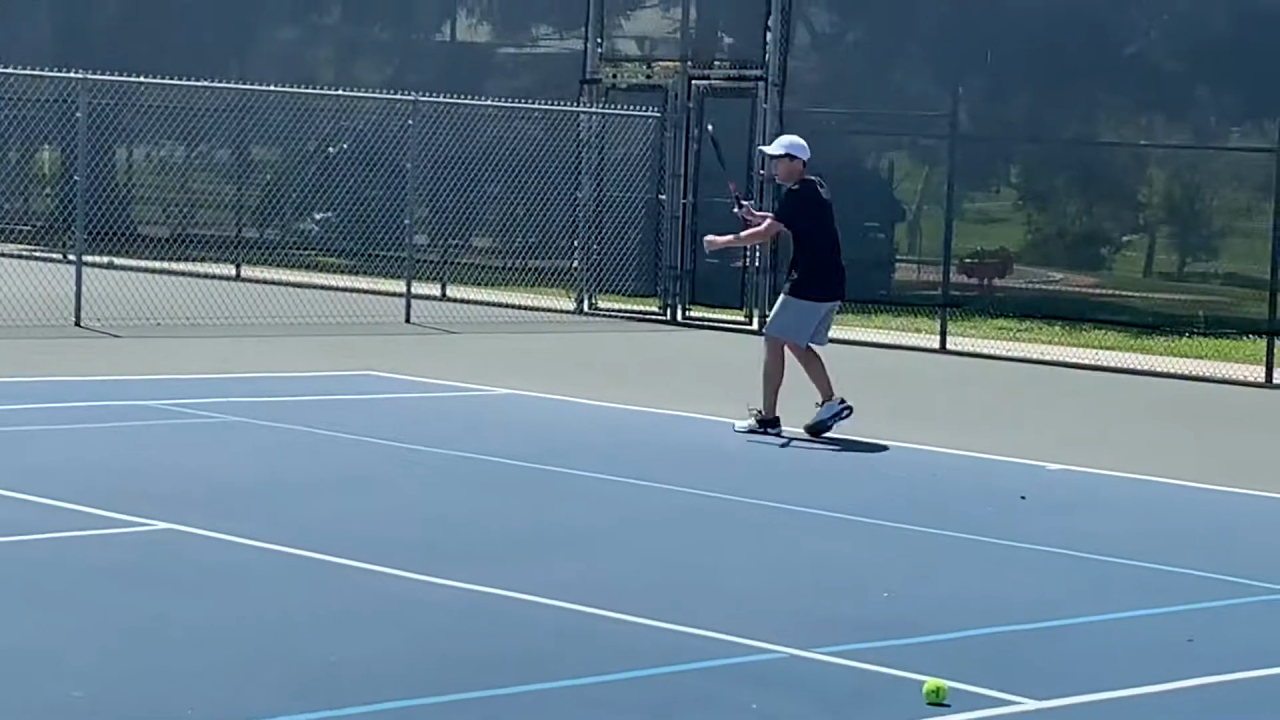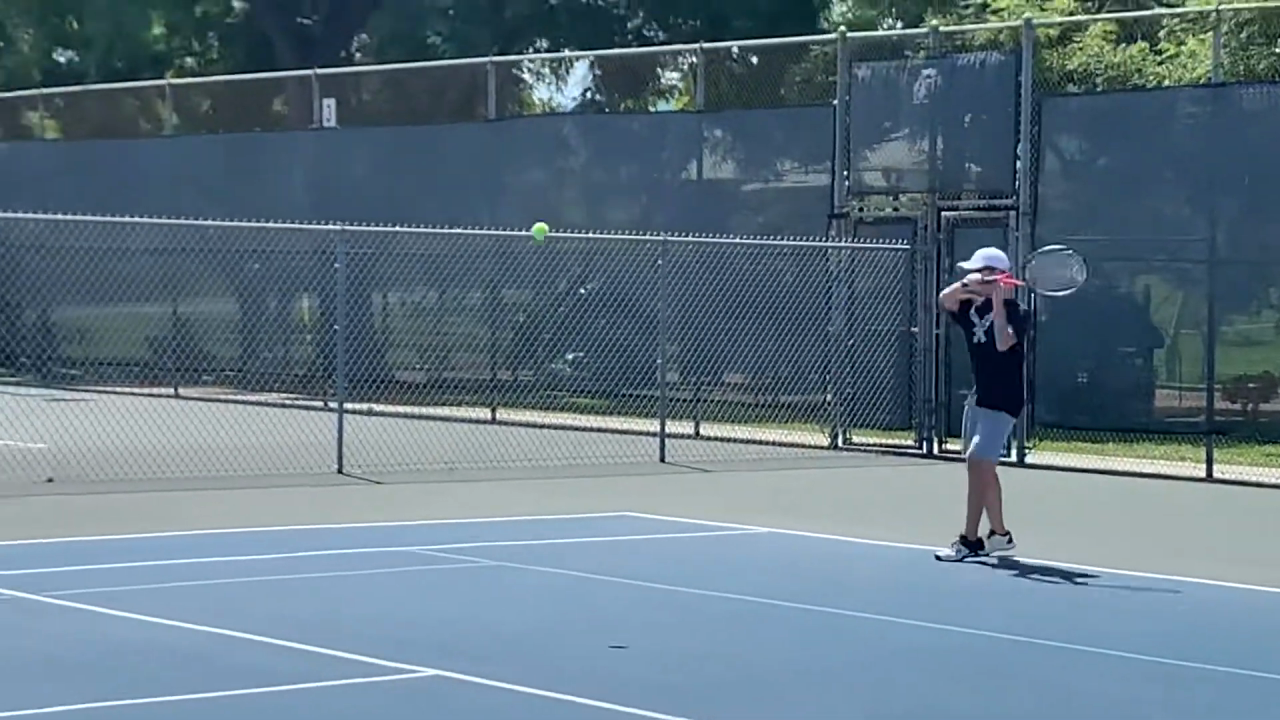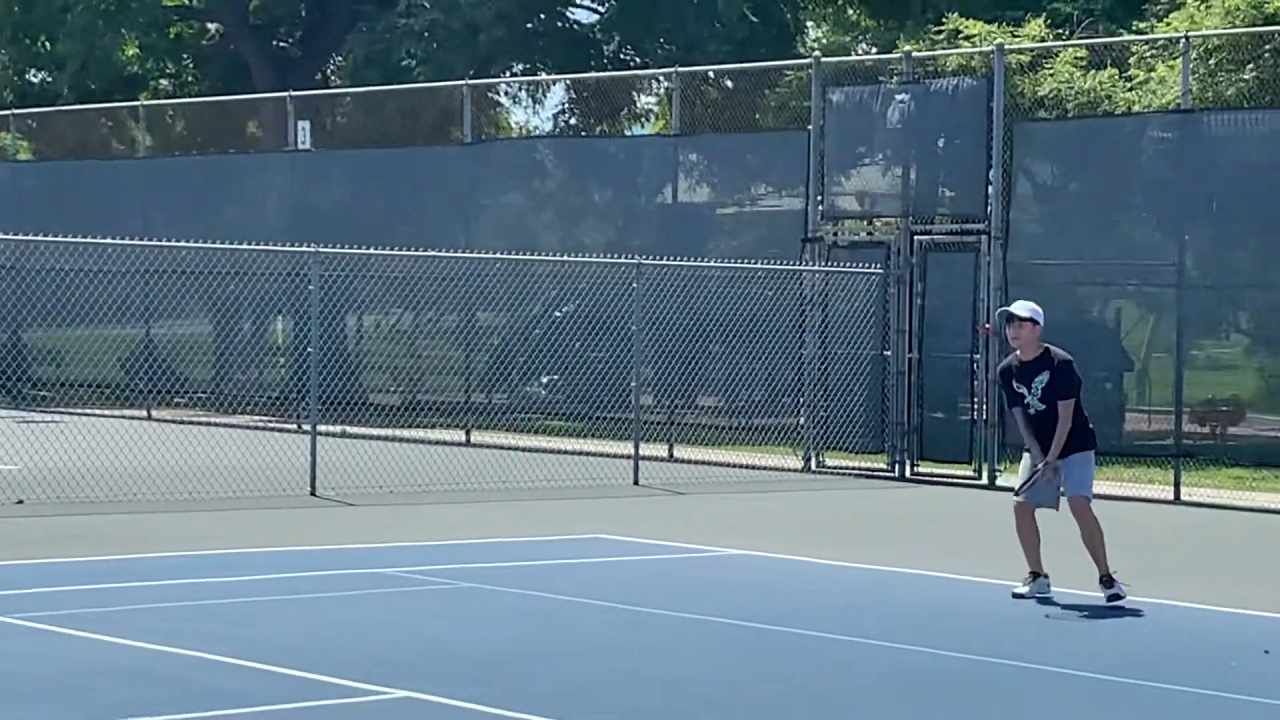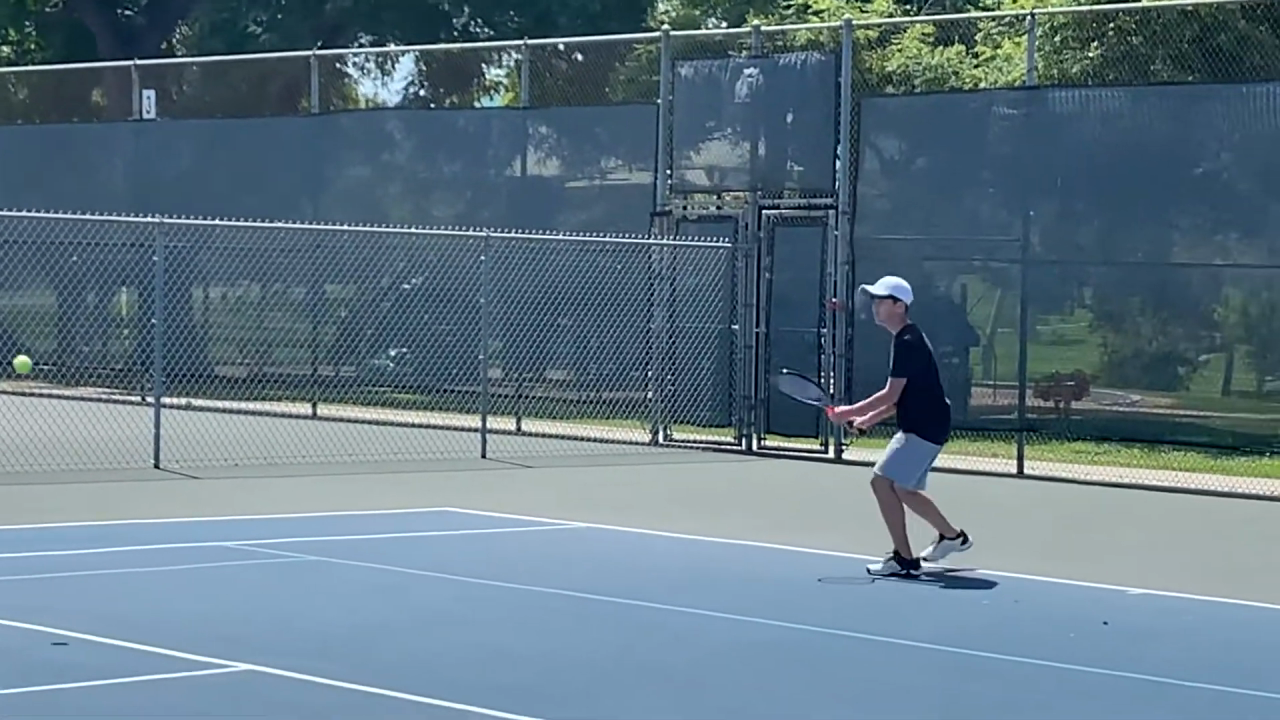
dt=1s
person 1, frame 1
left shoulder: (796, 194)
right shoulder: (814, 188)
left elbow: (766, 233)
left wrist: (722, 241)
right wrist: (758, 216)
left hip: (808, 286)
right hip: (829, 286)
left knee: (774, 342)
right knee: (799, 345)
left ankle: (768, 417)
right ankle: (832, 403)
person 1, frame 2
left shoulder: (1013, 309)
right shoulder: (971, 304)
left elbow: (1004, 344)
right elbow: (945, 300)
left wrist: (998, 305)
right wrist: (968, 284)
left hip: (1001, 399)
right hip: (982, 396)
left knee: (978, 462)
right knee: (982, 465)
left ankle: (970, 540)
right ankle: (999, 533)
person 1, frame 3
left shoulder: (1060, 363)
right shoulder: (1007, 370)
left elbow: (1066, 417)
right elbow: (1021, 420)
left wrist: (1052, 460)
right wrist: (1040, 458)
left hip: (1075, 446)
right hip: (1038, 449)
left knee: (1078, 505)
right knee: (1022, 506)
left ankle: (1107, 580)
right ankle: (1037, 577)
person 1, frame 4
left shoulder: (908, 342)
right shoulder: (902, 339)
left elbow: (891, 395)
left wrist: (851, 411)
right wrist: (873, 418)
left hip: (924, 427)
right hip: (921, 426)
left knee: (881, 482)
right knee: (902, 489)
left ankle: (905, 558)
right ankle: (952, 536)
